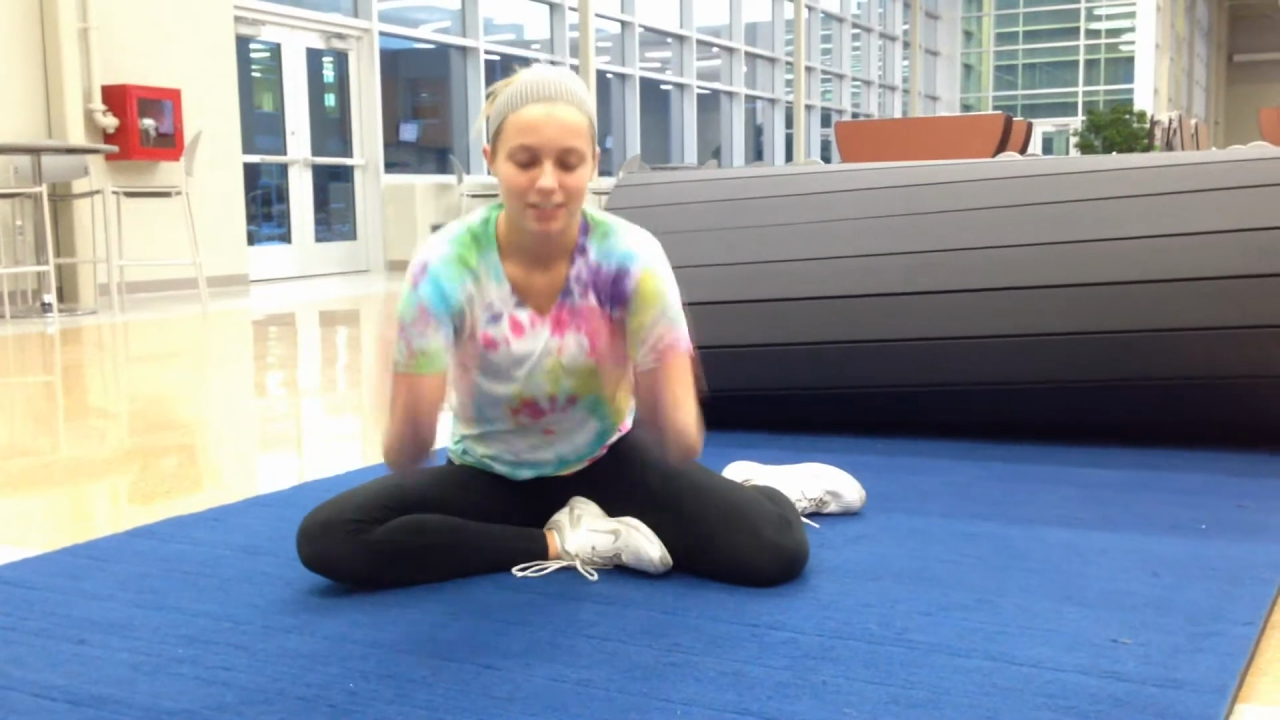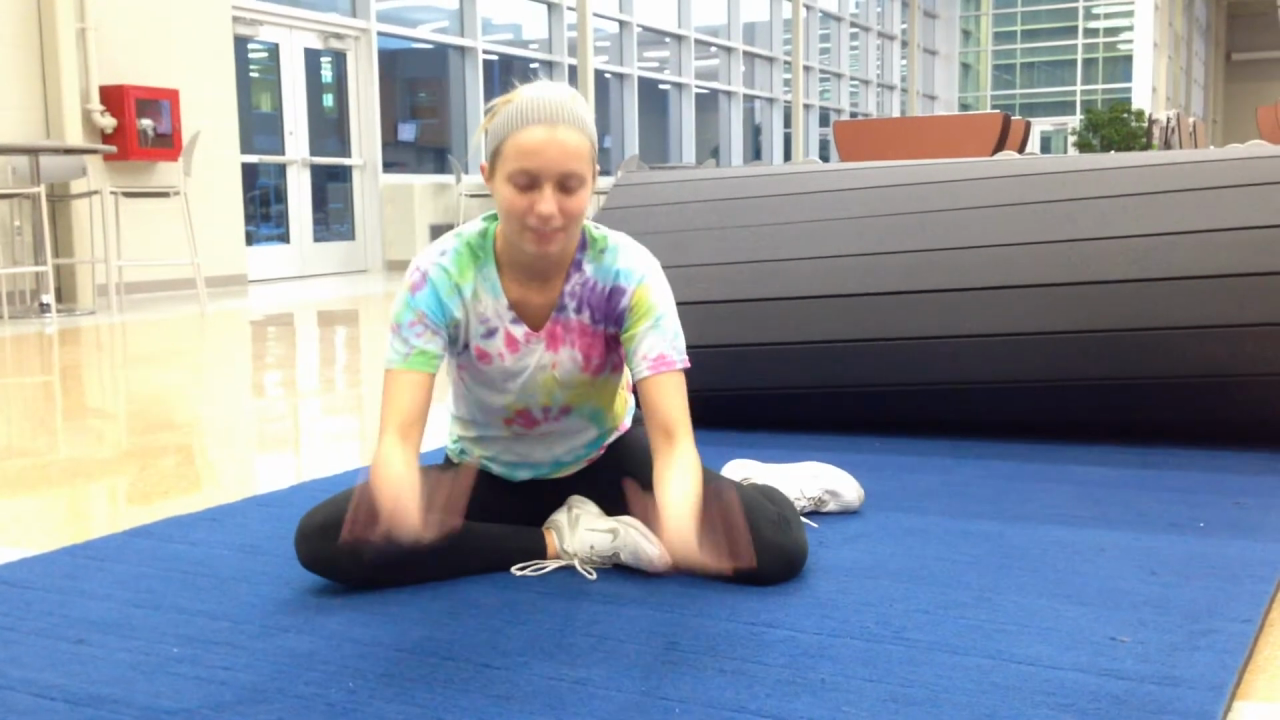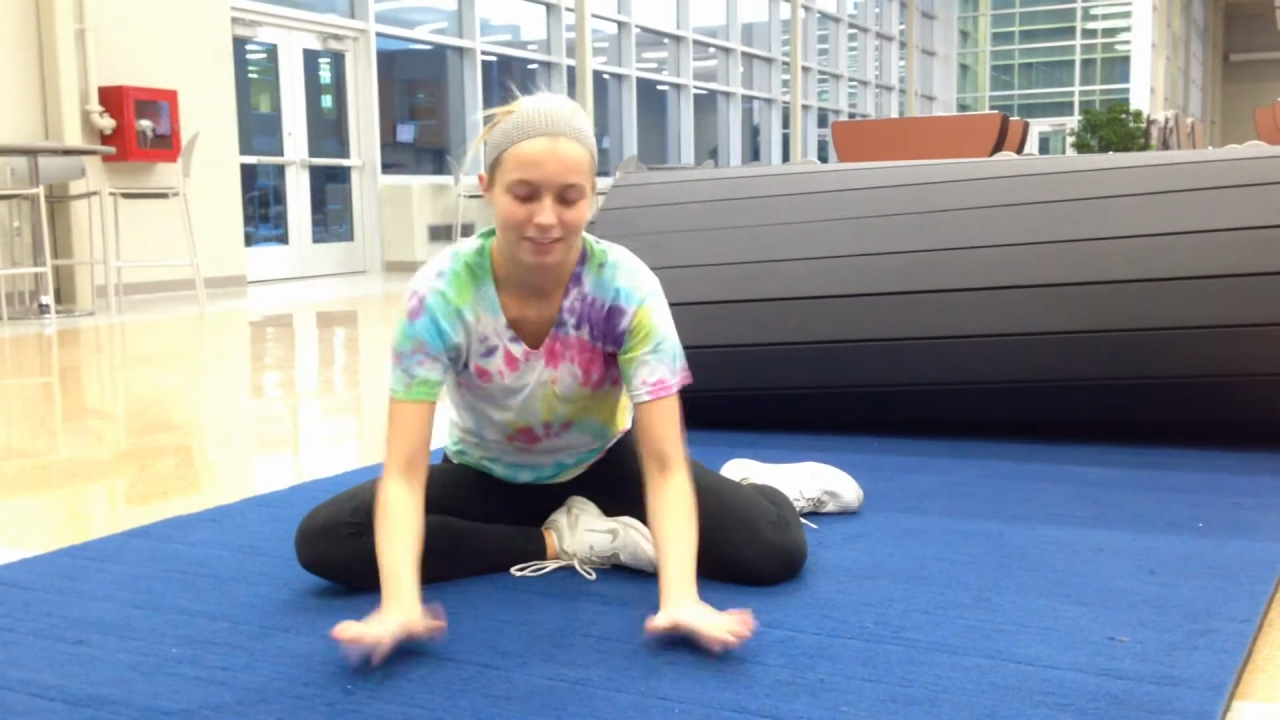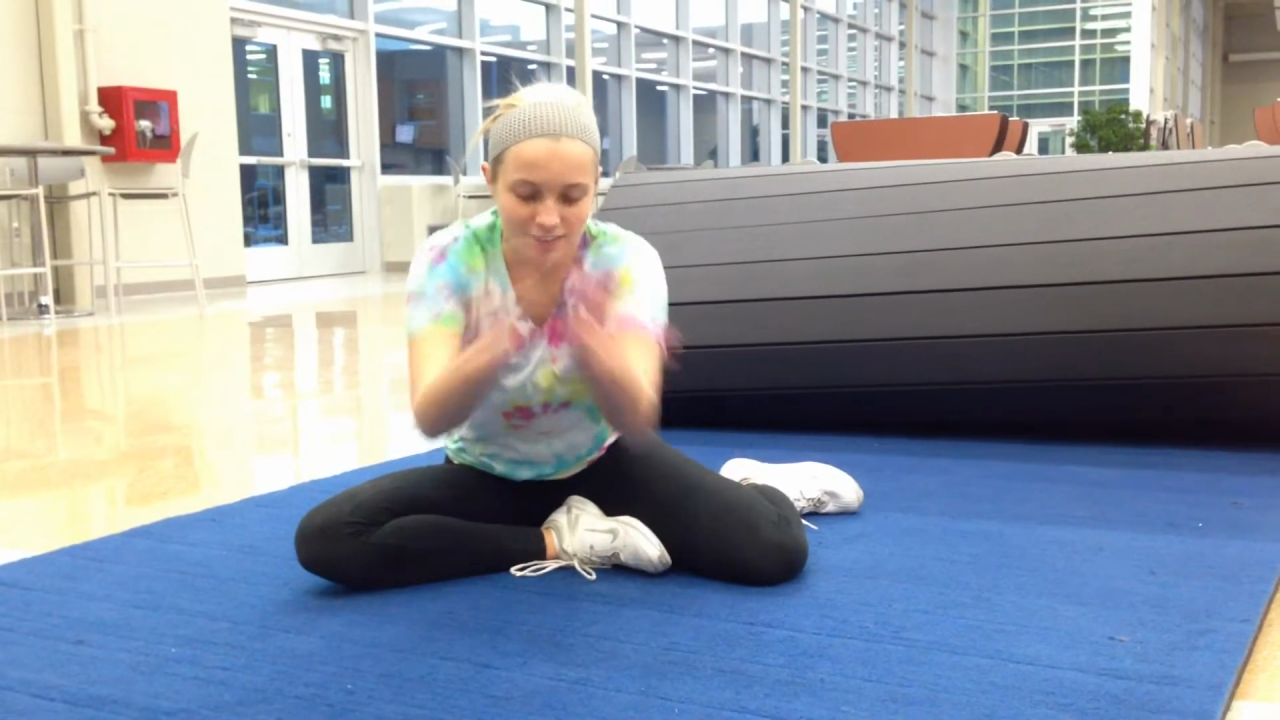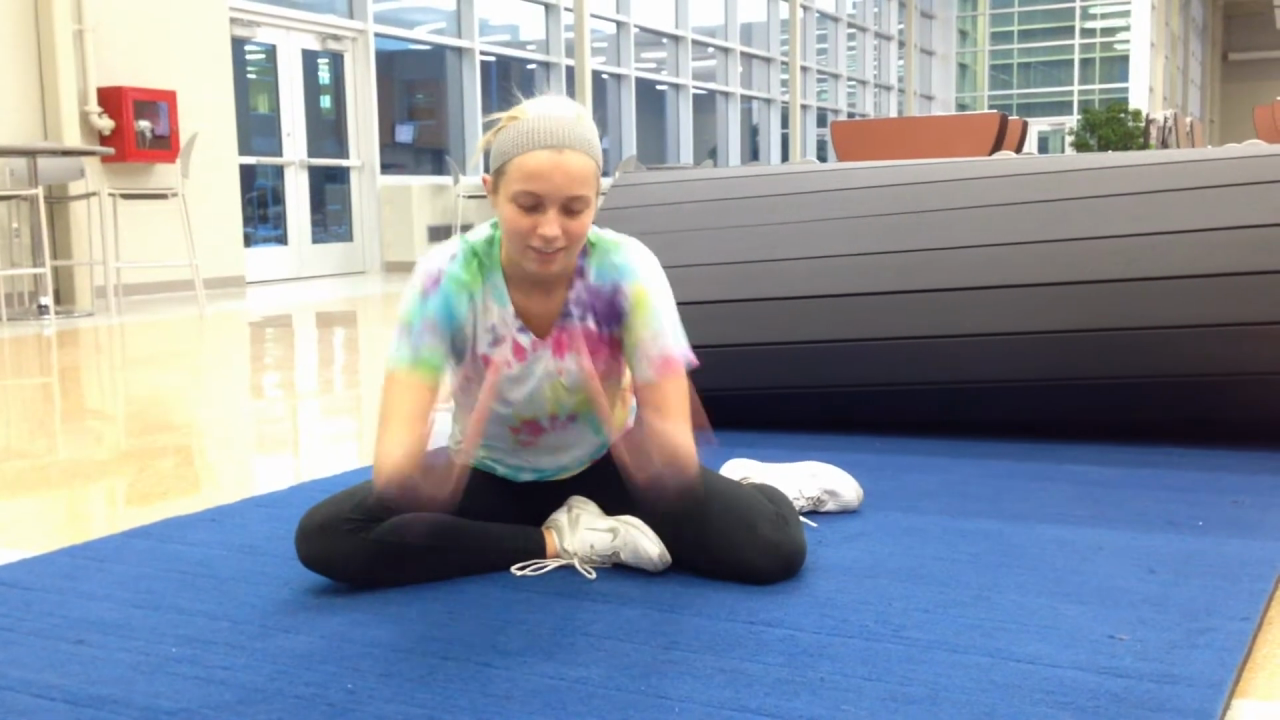
dt=0.2s
person 1, frame 1
left shoulder: (629, 255)
right shoulder: (447, 262)
left elbow: (685, 445)
right elbow: (401, 458)
left wrist: (659, 411)
right wrist: (416, 420)
left hip: (607, 460)
right hip: (487, 477)
left knee: (776, 549)
right knee: (325, 539)
left ankle: (754, 487)
right ankle: (565, 543)
person 1, frame 2
left shoulder: (628, 272)
right shoulder: (443, 272)
left elbow: (671, 434)
right elbow: (397, 435)
left wrist: (679, 521)
right wrist: (404, 504)
left hip: (604, 462)
right hip: (485, 478)
left knee: (778, 546)
right knee: (321, 540)
right ankle: (560, 542)
person 1, frame 3
left shoulder: (626, 287)
right shoulder: (441, 292)
left elbow: (664, 459)
right elbow: (404, 470)
left wrist: (680, 594)
right wrist: (399, 601)
left hip: (604, 466)
right hip: (483, 480)
left knee: (775, 545)
right knee: (322, 541)
right ankle: (560, 543)
person 1, frame 4
left shoulder: (625, 259)
right shoulder: (449, 257)
left elbow: (637, 416)
right elbow: (430, 415)
left wrist: (584, 332)
right wrist: (499, 340)
left hip: (604, 462)
right hip: (486, 477)
left knee: (776, 546)
right knee: (323, 542)
right ankle: (567, 541)
person 1, frame 5
left shoulder: (630, 272)
right shoulder: (447, 279)
left elbow: (675, 445)
right elbow: (394, 459)
left wrist: (657, 456)
right wrist: (435, 470)
left hip: (605, 465)
right hip: (490, 478)
left knee: (774, 546)
right knee: (325, 538)
right ankle: (565, 541)
